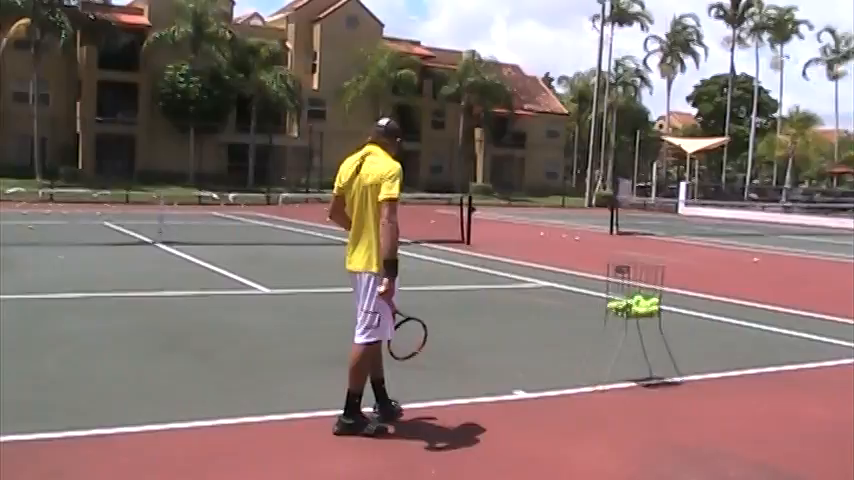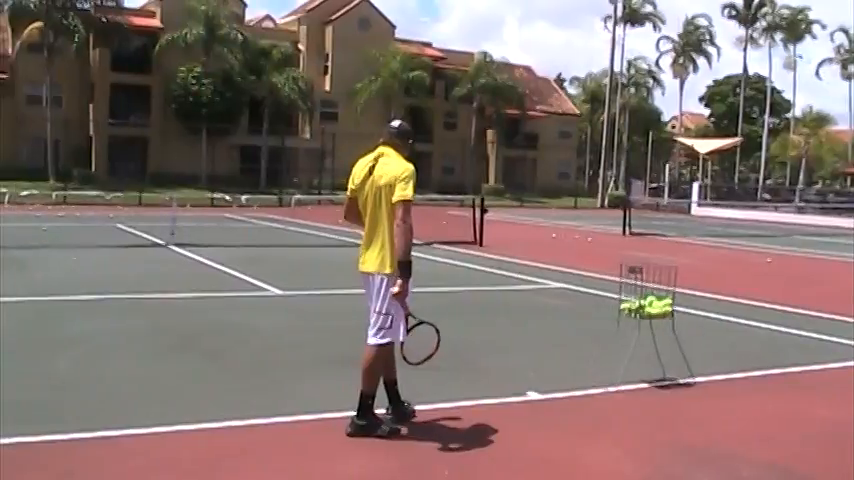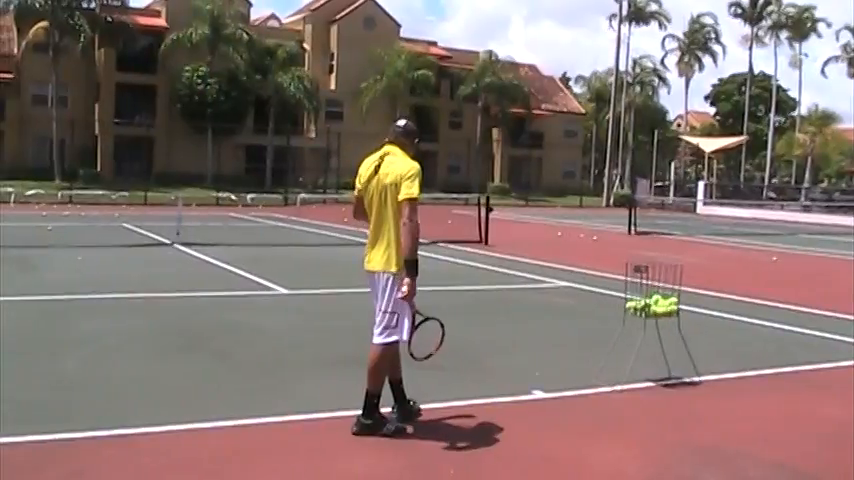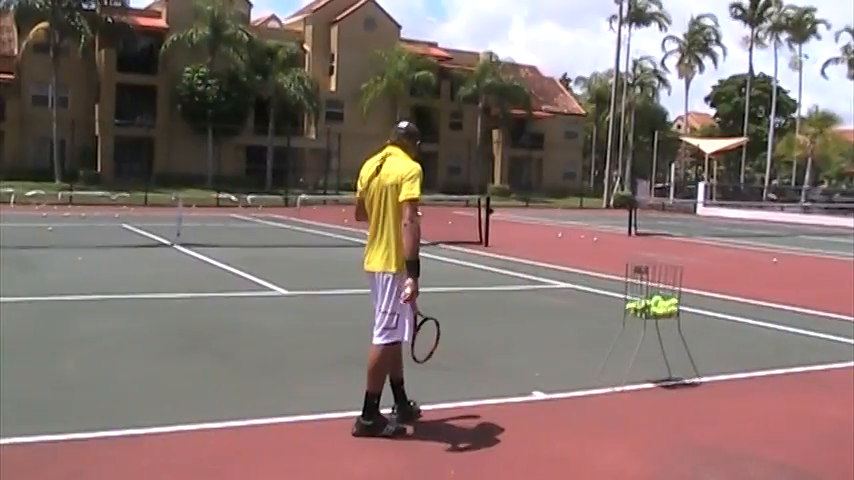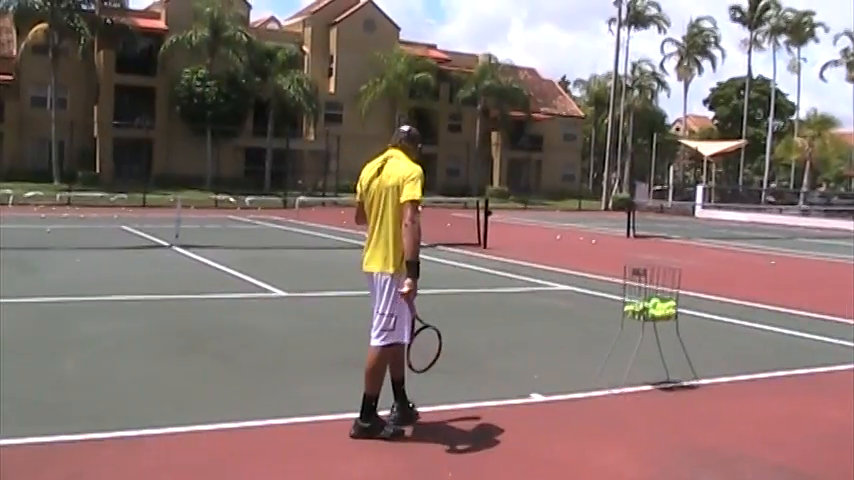
dt=0.1s
person 1, frame 1
left shoulder: (349, 164)
right shoulder: (389, 168)
left elbow: (335, 213)
right elbow: (388, 221)
right wrist: (390, 273)
left hip: (357, 259)
right hip: (375, 264)
left knee: (372, 335)
right knee: (367, 338)
left ankle: (382, 403)
right ankle: (350, 415)
person 1, frame 2
left shoulder: (362, 165)
right shoulder: (403, 169)
left elbow: (350, 213)
right elbow: (402, 223)
right wrist: (403, 274)
left hip: (370, 261)
right hip: (388, 265)
left knee: (385, 336)
right knee: (380, 339)
left ankle: (395, 404)
right ankle: (363, 417)
person 1, frame 3
left shoulder: (367, 164)
right shoulder: (408, 167)
left elbow: (358, 212)
right elbow: (408, 222)
right wrist: (411, 272)
left hip: (375, 259)
right hip: (394, 263)
left knee: (390, 335)
right knee: (386, 338)
left ankle: (401, 403)
right ankle: (369, 416)
person 1, frame 4
left shoulder: (369, 166)
right shoulder: (410, 168)
left elbow: (361, 214)
right elbow: (409, 222)
right wrist: (412, 273)
left hip: (376, 260)
right hip: (394, 264)
left knee: (391, 335)
right knee: (386, 339)
left ankle: (401, 404)
right ankle: (368, 417)
person 1, frame 5
left shoulder: (370, 168)
right shoulder: (411, 171)
left elbow: (360, 217)
right elbow: (410, 223)
right wrist: (412, 272)
left hip: (374, 260)
right hip: (393, 265)
left knee: (396, 335)
right knee: (385, 340)
left ankle: (401, 405)
right ankle: (367, 419)
